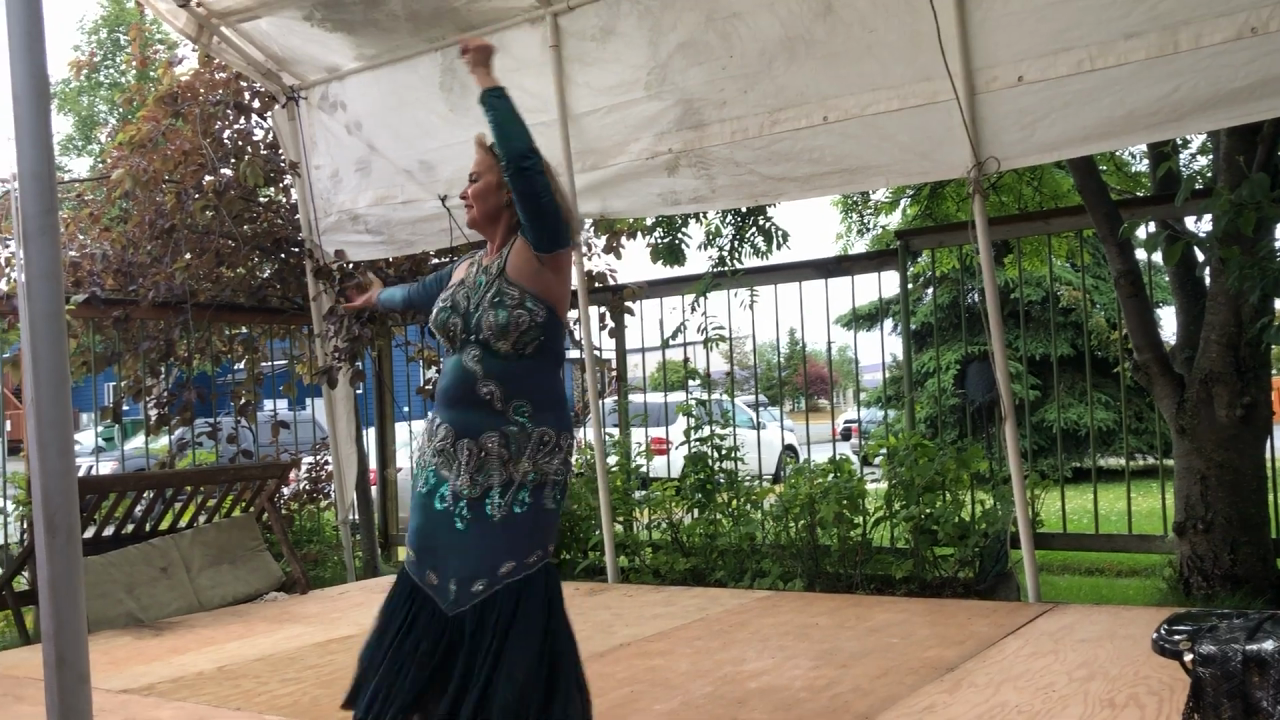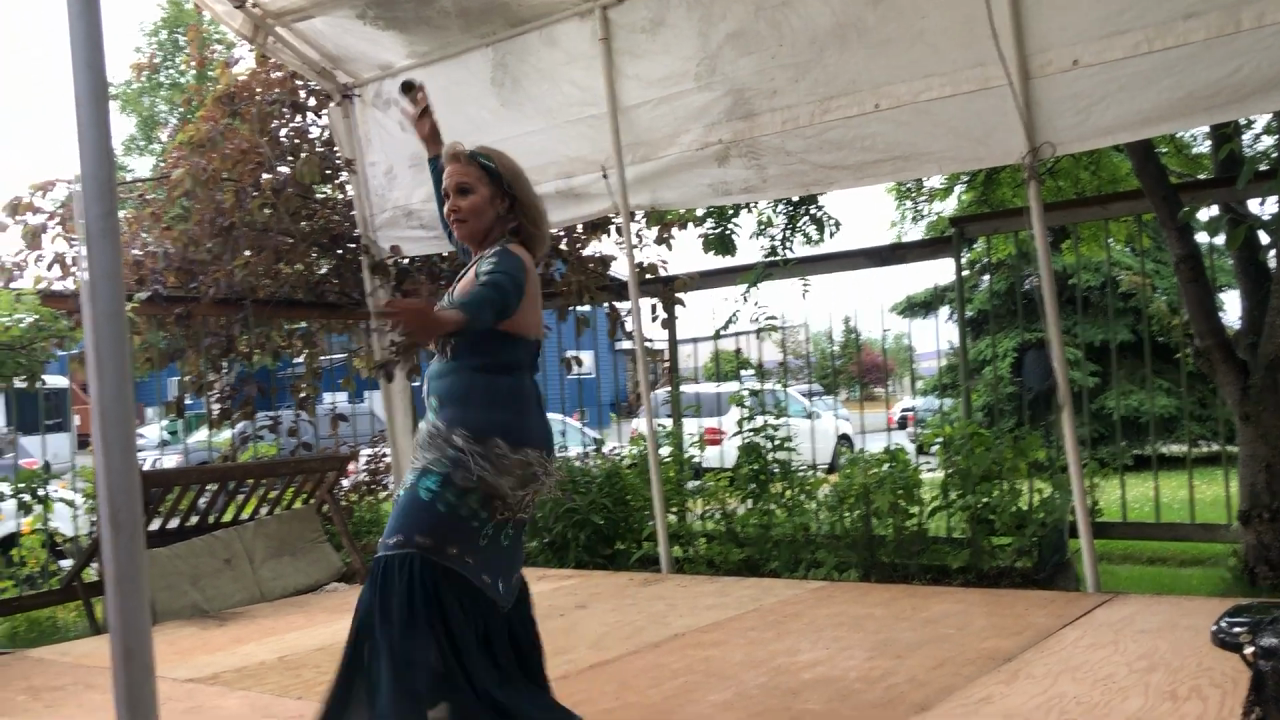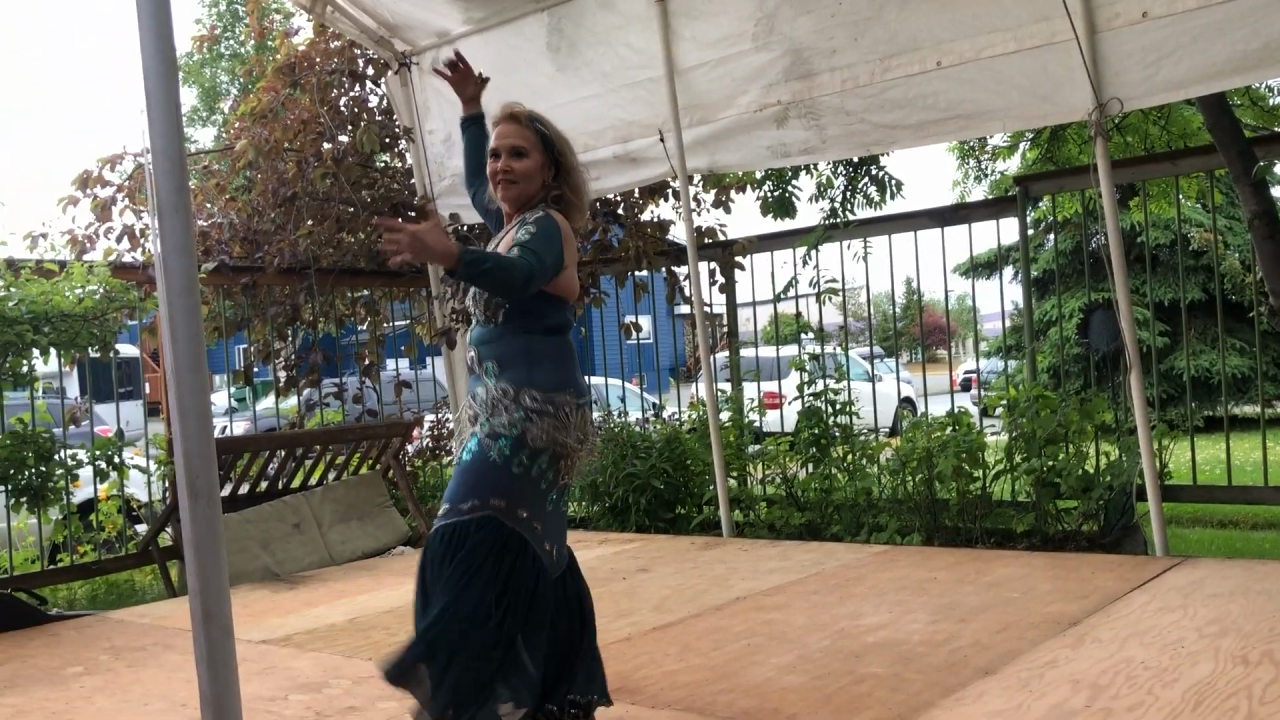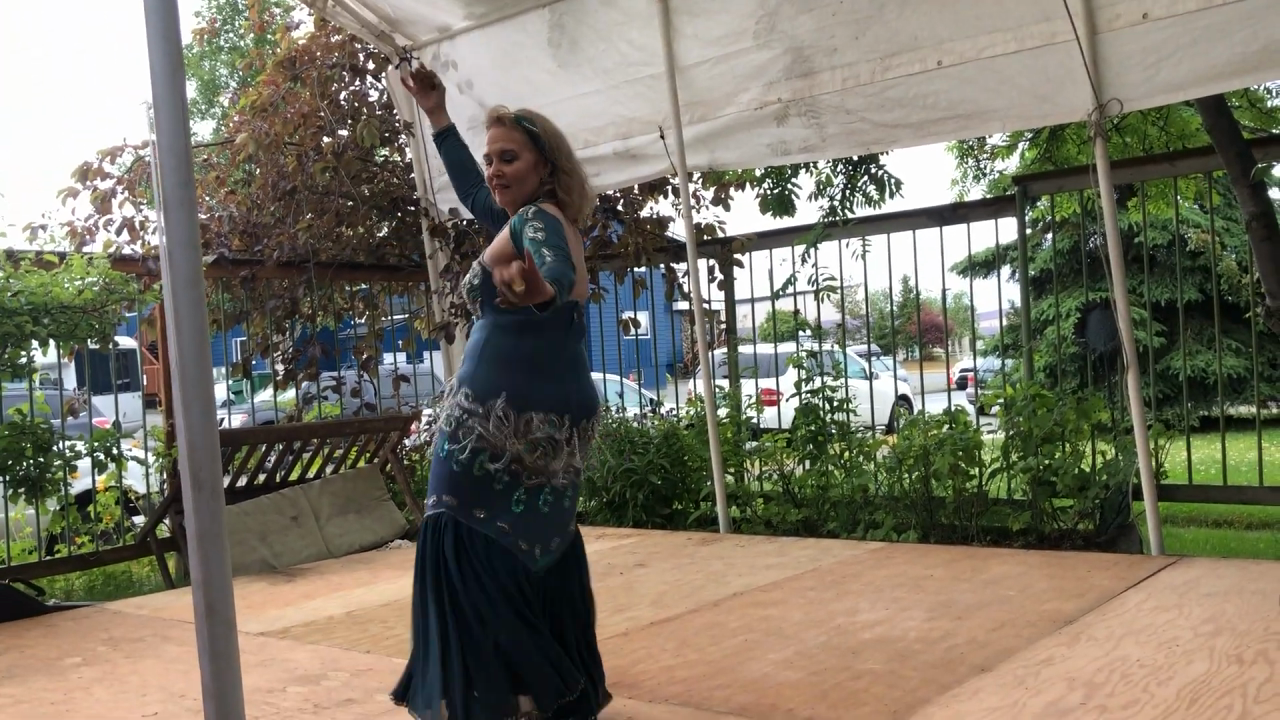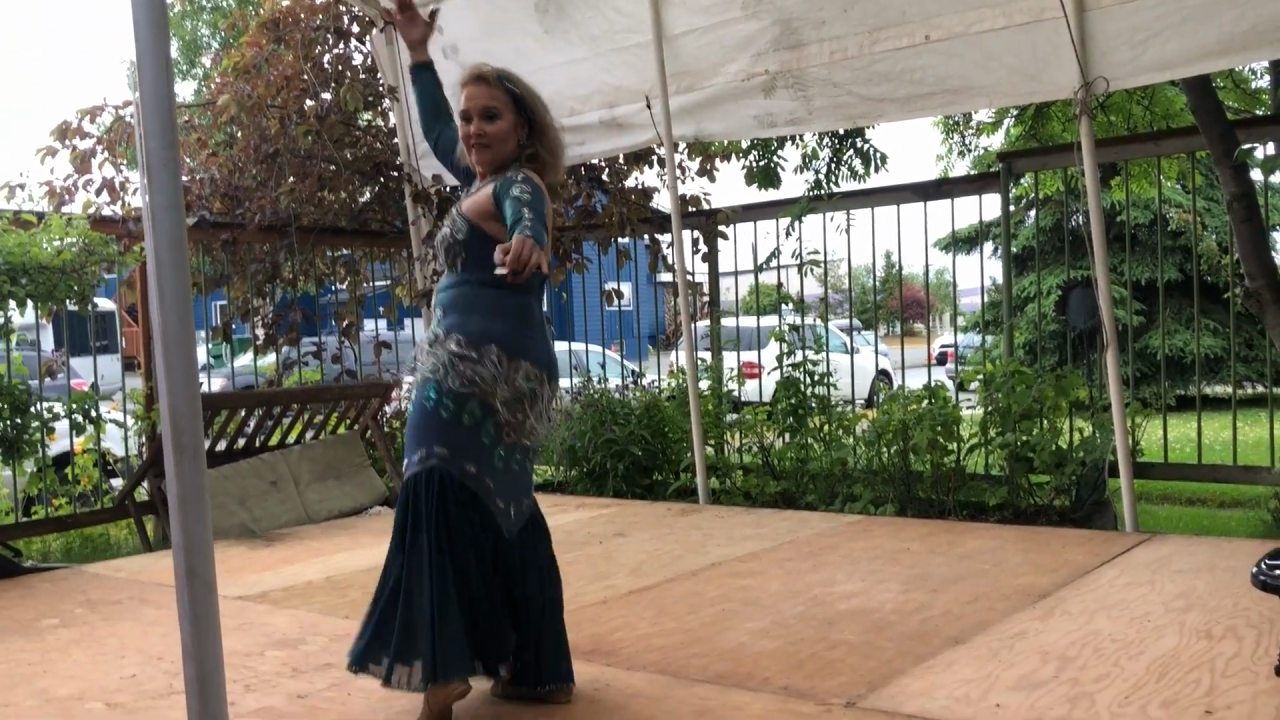
dt=0.7s
person 1, frame 1
left shoulder: (542, 251)
right shoulder: (465, 270)
left elbow: (520, 160)
right elbow: (416, 296)
left wrist: (487, 83)
right wrist: (379, 295)
left hip: (522, 461)
right hip: (449, 457)
left knee: (512, 601)
right knee: (430, 592)
person 1, frame 2
left shoulder: (507, 264)
right shoulder: (492, 257)
left elbow: (484, 304)
right elbow: (456, 231)
left wrist: (443, 321)
right wrist: (432, 144)
left hip: (474, 448)
right hip: (492, 450)
left knee: (407, 581)
right knee: (485, 589)
person 1, frame 3
left shoulder: (543, 226)
right shoulder: (516, 221)
left elbow: (515, 276)
right elbow: (476, 183)
left wrist: (445, 254)
right wrist: (471, 107)
left hip: (524, 411)
right hip: (524, 412)
left knee: (471, 550)
right knee: (528, 556)
person 1, frame 4
left shoulder: (537, 219)
right shoulder: (546, 222)
left elbow: (558, 273)
right elbow: (472, 190)
left wrist: (535, 287)
right wrist: (436, 114)
left hip: (499, 413)
right hip: (564, 414)
left knee: (460, 553)
right knee: (541, 553)
person 1, frame 5
left shoulder: (519, 185)
right shoulder: (486, 182)
left elbow: (532, 229)
right elbow: (438, 134)
left wrist: (523, 251)
left hip: (474, 364)
right hip: (515, 372)
left knee: (438, 507)
right knee: (503, 514)
